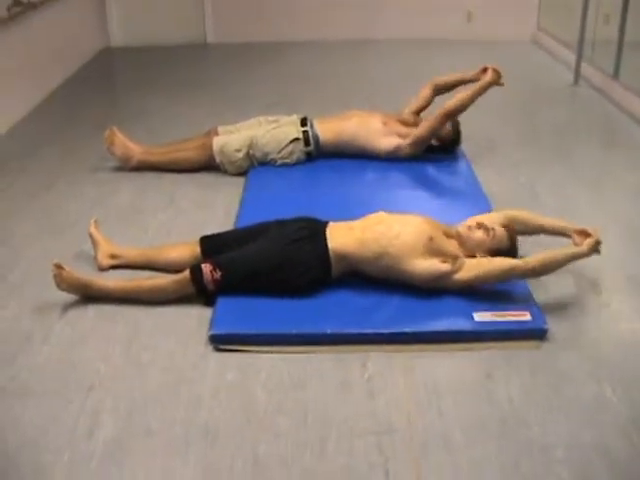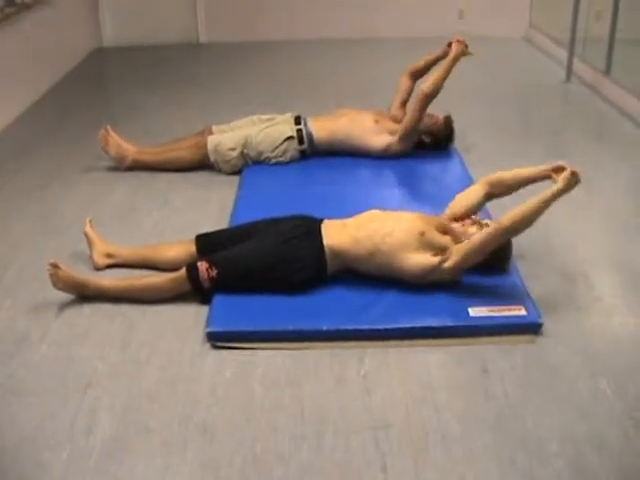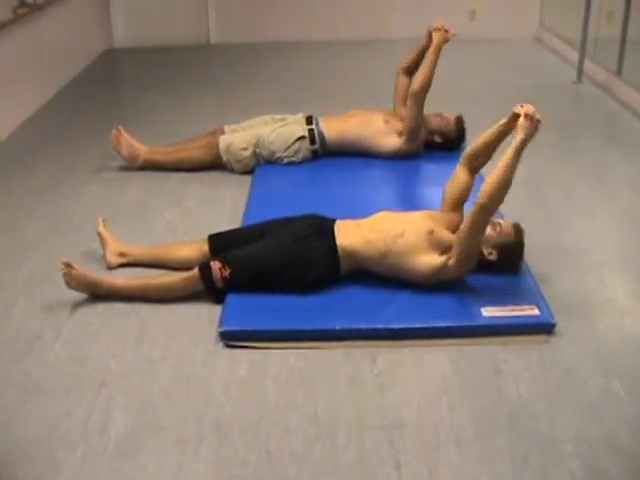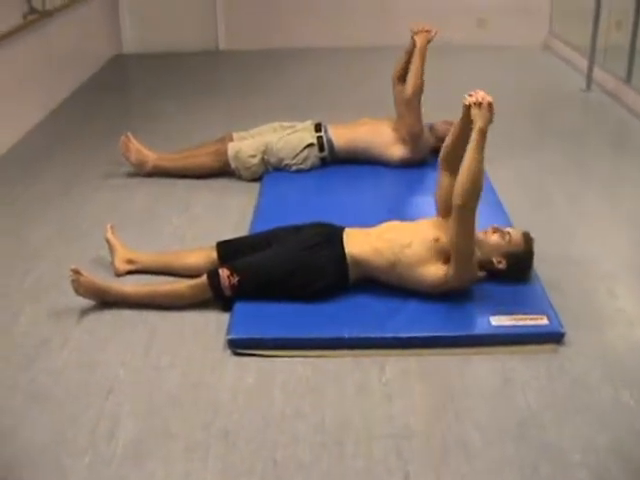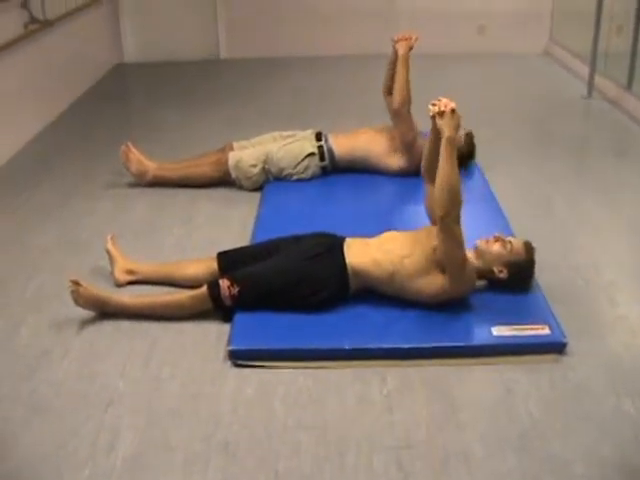
dt=0.4s
person 1, frame 1
left shoulder: (453, 269)
right shoulder: (452, 232)
left elbow: (519, 265)
right elbow: (510, 214)
left wrist: (576, 250)
right wrist: (570, 228)
left hip: (314, 263)
right hip: (316, 229)
left knee: (197, 279)
right knee: (201, 248)
left ankle: (96, 287)
right ankle: (116, 255)
person 1, frame 2
left shoulder: (444, 265)
right shoulder: (448, 224)
left elbow: (503, 228)
right elbow: (489, 184)
left wrist: (555, 191)
right wrist: (548, 169)
left hip: (309, 261)
right hip: (313, 228)
left knee: (195, 276)
right knee: (196, 246)
left ankle: (94, 287)
right ankle: (112, 253)
person 1, frame 3
left shoulder: (455, 263)
right shoulder: (449, 222)
left elbow: (486, 204)
right elbow: (470, 163)
left wrist: (519, 143)
right wrist: (506, 125)
left hip: (320, 260)
right hip: (322, 228)
left knee: (205, 275)
right knee: (208, 247)
left ankle: (105, 285)
right ankle: (124, 252)
person 1, frame 4
left shoulder: (460, 273)
right shoulder: (449, 233)
left elbow: (464, 204)
right elbow: (448, 171)
left wrist: (480, 132)
right wrist: (465, 121)
left hip: (328, 269)
right hip: (330, 236)
left knee: (215, 282)
right knee: (217, 254)
left ankle: (113, 292)
right ankle: (131, 258)
person 1, frame 5
left shoulder: (459, 281)
right shoulder: (451, 246)
left elbow: (448, 216)
right elbow: (432, 184)
left wrist: (450, 140)
right wrist: (438, 133)
left hip: (328, 280)
right hip: (331, 246)
left knee: (215, 293)
right knee: (217, 265)
left ankle: (112, 303)
right ankle: (131, 269)
person 2, frame 1
left shoulder: (406, 145)
right shoulder: (406, 122)
left elbow: (447, 111)
right elbow: (434, 86)
left wrist: (482, 86)
right wrist: (474, 76)
left hip: (301, 143)
right hip: (300, 124)
left knee: (214, 151)
right knee: (216, 133)
left ankle: (138, 158)
right ankle: (142, 151)
person 2, frame 2
left shoulder: (400, 142)
right shoulder: (395, 118)
left elbow: (424, 96)
right elbow: (411, 76)
left wrist: (451, 59)
right wrist: (443, 54)
left hip: (294, 141)
right hip: (293, 122)
left knee: (208, 151)
right knee: (209, 133)
left ankle: (133, 157)
right ankle: (135, 151)
person 2, frame 3
left shoulder: (409, 142)
right shoulder: (403, 120)
left elbow: (418, 90)
right elbow: (405, 74)
left wrist: (436, 47)
right wrist: (426, 44)
left hip: (306, 140)
right hip: (304, 123)
left knee: (221, 150)
right knee: (221, 134)
left ankle: (144, 158)
right ankle: (147, 152)
person 2, frame 4
left shoulder: (415, 148)
right shoulder: (407, 130)
left elbow: (411, 97)
right elbow: (399, 82)
left wrist: (420, 49)
right wrist: (413, 47)
left hip: (314, 148)
right hip: (313, 131)
left knee: (228, 157)
right knee: (230, 140)
left ankle: (152, 163)
right ankle: (154, 158)
person 2, frame 5
left shoulder: (414, 156)
right shoulder: (411, 139)
left elbow: (400, 107)
right elbow: (390, 95)
left wrist: (403, 56)
right wrist: (396, 55)
left hip: (315, 157)
right hip: (314, 140)
left knee: (229, 166)
right knee: (230, 150)
left ankle: (153, 174)
right ankle: (155, 167)
